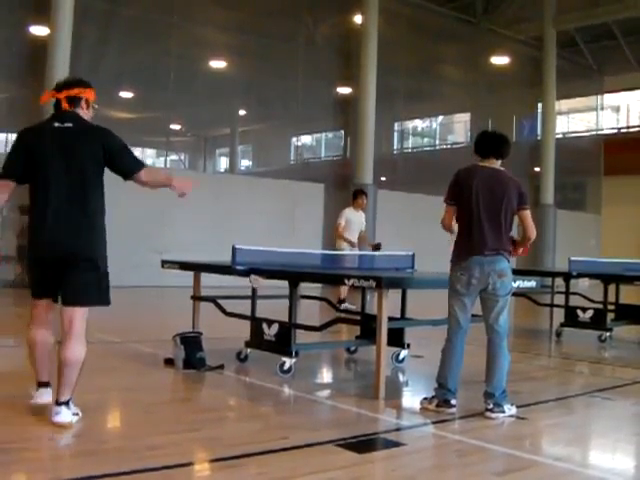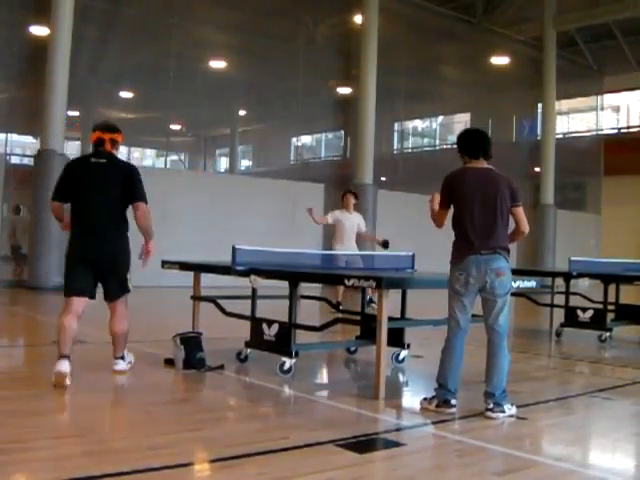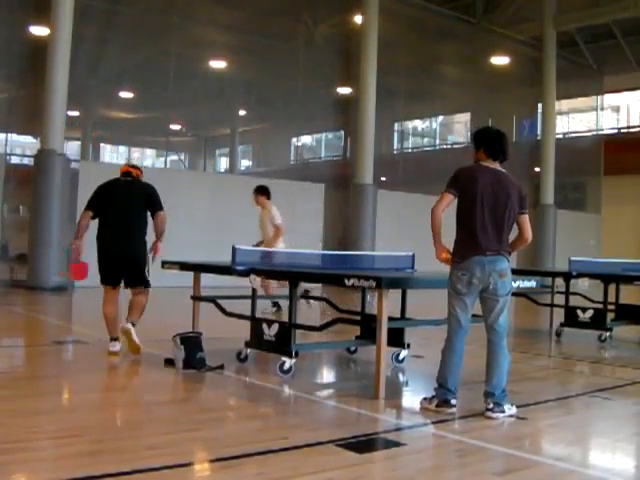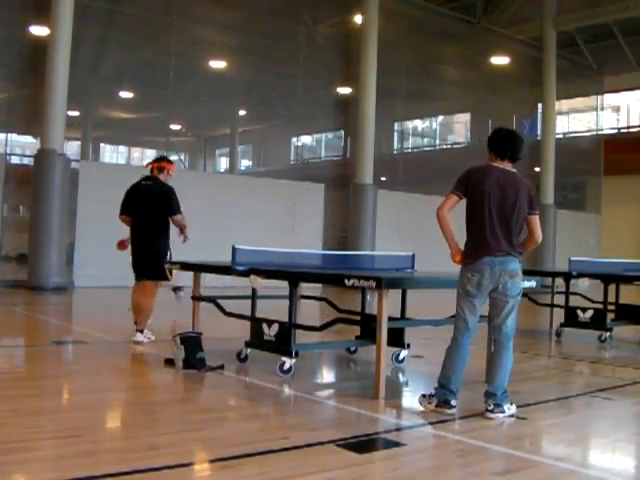
dt=0.7s
person 1, frame 1
left shoulder: (463, 176)
right shoulder: (513, 184)
left elbow: (447, 222)
right elbow: (530, 233)
right wrist: (516, 246)
left hip: (466, 263)
right hip: (499, 265)
left knee: (456, 332)
right knee: (498, 335)
left ankle: (445, 396)
right ankle: (496, 401)
person 1, frame 2
left shoulder: (453, 180)
right shoulder: (504, 182)
left elbow: (439, 222)
right elbow: (523, 228)
left wrist: (434, 207)
left hip: (465, 263)
right hip: (497, 263)
left knee: (456, 332)
right knee: (498, 334)
left ankle: (445, 397)
right ankle: (496, 401)
person 1, frame 3
left shoulder: (465, 174)
right shoulder: (514, 187)
left elbow: (437, 210)
right elbow: (526, 236)
left wrist: (439, 246)
left hip: (466, 264)
right hip: (499, 266)
left knee: (456, 332)
right knee: (497, 336)
left ankle: (445, 396)
right ankle: (496, 401)
person 1, frame 4
left shoulder: (474, 175)
right shoulder: (524, 187)
left elbow: (442, 211)
right elbow: (536, 237)
left wrist: (455, 248)
left hip: (476, 264)
right hip: (510, 267)
left knee: (462, 333)
right knee: (503, 336)
left ankle: (445, 396)
right ankle: (496, 401)
person 2, frame 1
left shoulder: (30, 137)
right shoulder: (100, 136)
right elbow: (143, 175)
right wrist: (175, 182)
left hip: (42, 243)
right hip: (86, 244)
left knee: (41, 315)
right knee: (75, 325)
left ankle: (43, 388)
right ankle: (62, 404)
person 2, frame 2
left shoulder: (73, 167)
right shoulder: (127, 170)
left elbow: (56, 206)
right elbow: (141, 209)
left wrist: (66, 222)
right wrist: (149, 239)
left hip: (80, 249)
right hip: (115, 250)
left knee: (72, 307)
right knee: (118, 306)
left ankle: (63, 361)
right ankle: (120, 358)
person 2, frame 3
left shoulder: (104, 187)
right shoulder: (147, 189)
left elbow: (87, 214)
right elbow: (160, 216)
left wrist: (78, 239)
right wrist: (158, 240)
left hip: (106, 246)
right hip: (134, 247)
left knee: (110, 291)
right knee: (140, 291)
left ankle: (114, 341)
right ankle: (130, 325)
person 2, frame 4
left shoulder: (133, 188)
right shoulder: (165, 190)
left elbow: (123, 217)
right elbow: (176, 217)
right wrist: (183, 228)
left hip: (138, 244)
right hip: (158, 245)
left knee: (141, 283)
right knee: (150, 288)
left ankle: (139, 322)
right ankle: (140, 331)
person 3, frame 1
left shoulder: (362, 215)
right shoulder: (346, 212)
right elbow: (338, 231)
left wrist: (369, 244)
right wrist: (348, 241)
left hip: (354, 248)
right hip: (343, 247)
left ankle: (343, 300)
right ankle: (341, 301)
person 3, frame 2
left shoulder: (358, 217)
right shoulder: (336, 214)
left elbow: (364, 235)
right elbow: (320, 221)
left wrist: (378, 241)
right wrist: (312, 214)
left hip: (353, 251)
right hip: (338, 250)
left ankle: (370, 300)
right ankle: (339, 303)
person 3, frame 3
left shoulder: (272, 211)
right shoulder: (263, 211)
left elbow: (280, 230)
left wrist: (271, 245)
right wrist: (261, 243)
left hip: (276, 248)
right hip: (267, 248)
right knee: (264, 278)
right ankle: (276, 304)
person 3, frame 4
left shoulder: (148, 204)
right shoulder: (157, 202)
left wrist: (129, 239)
left hip: (151, 242)
right hip: (155, 242)
right knee: (142, 273)
left ankle: (175, 287)
